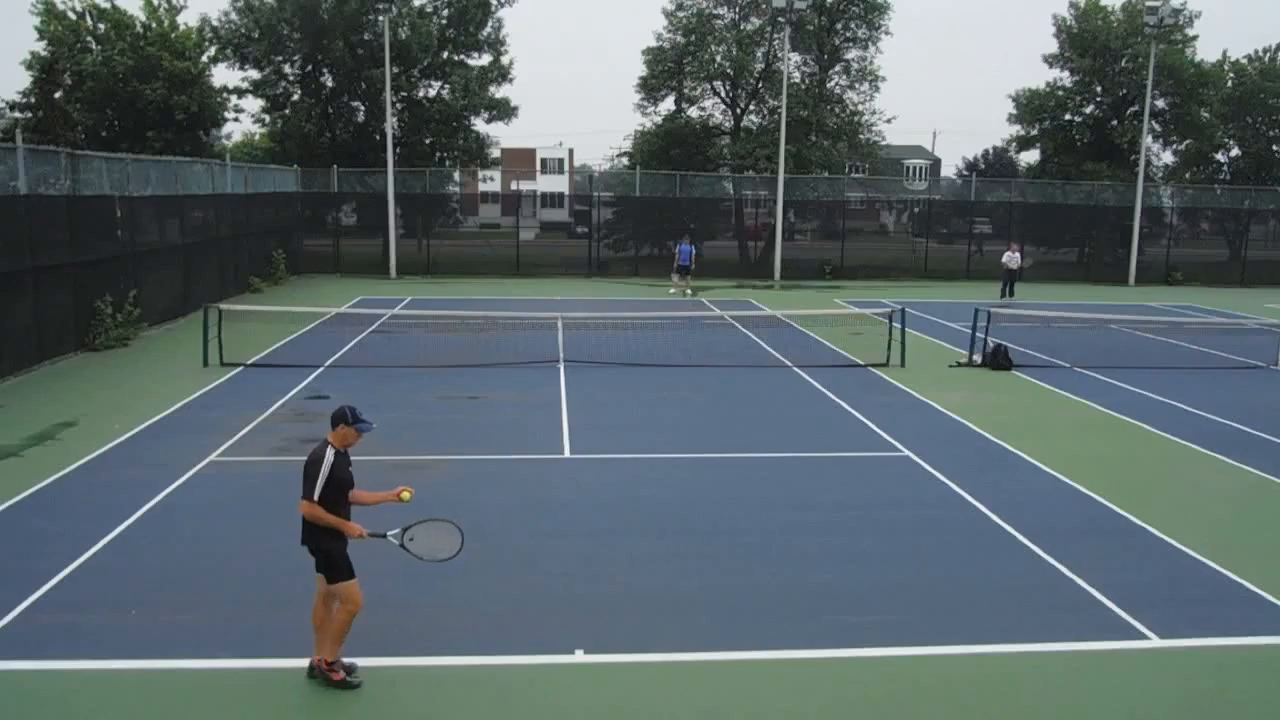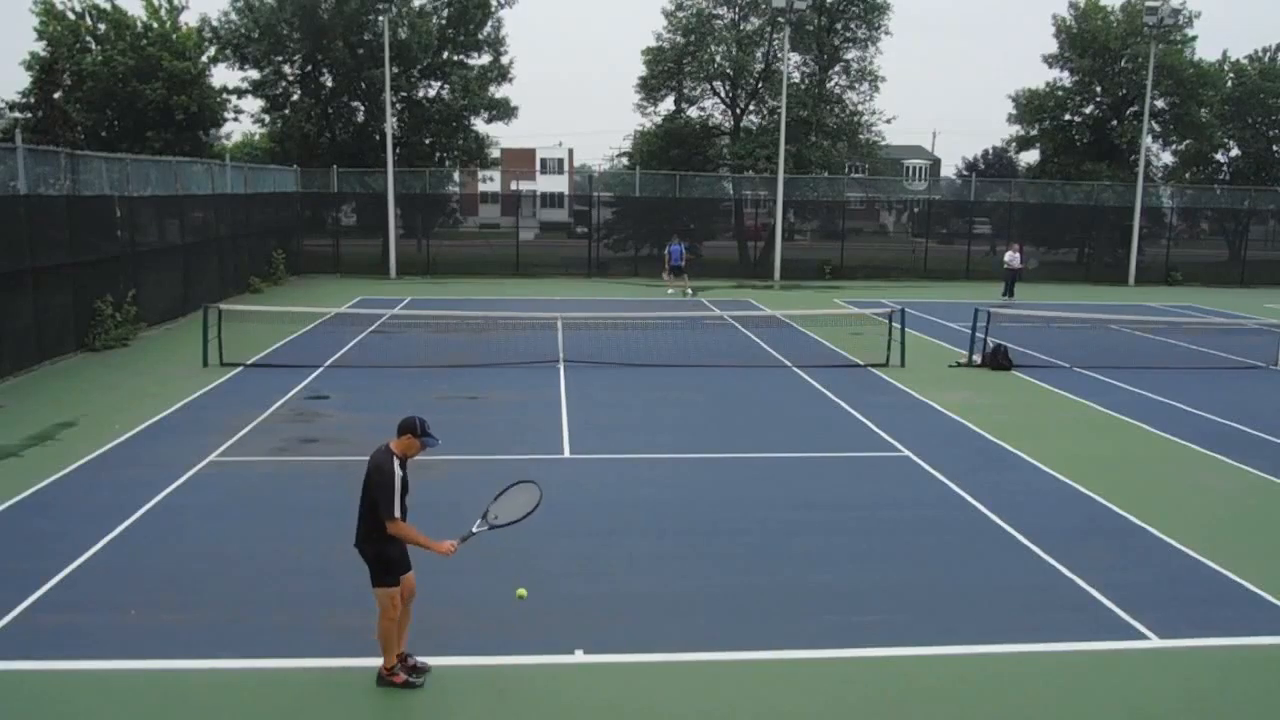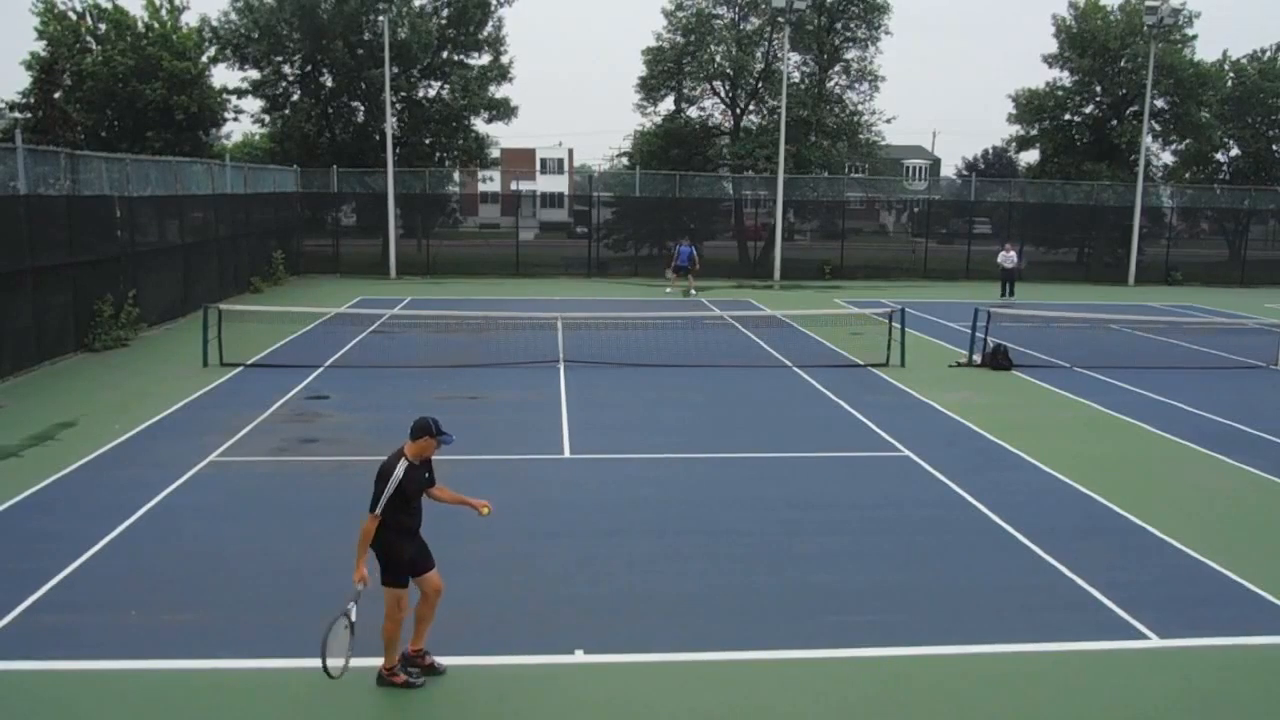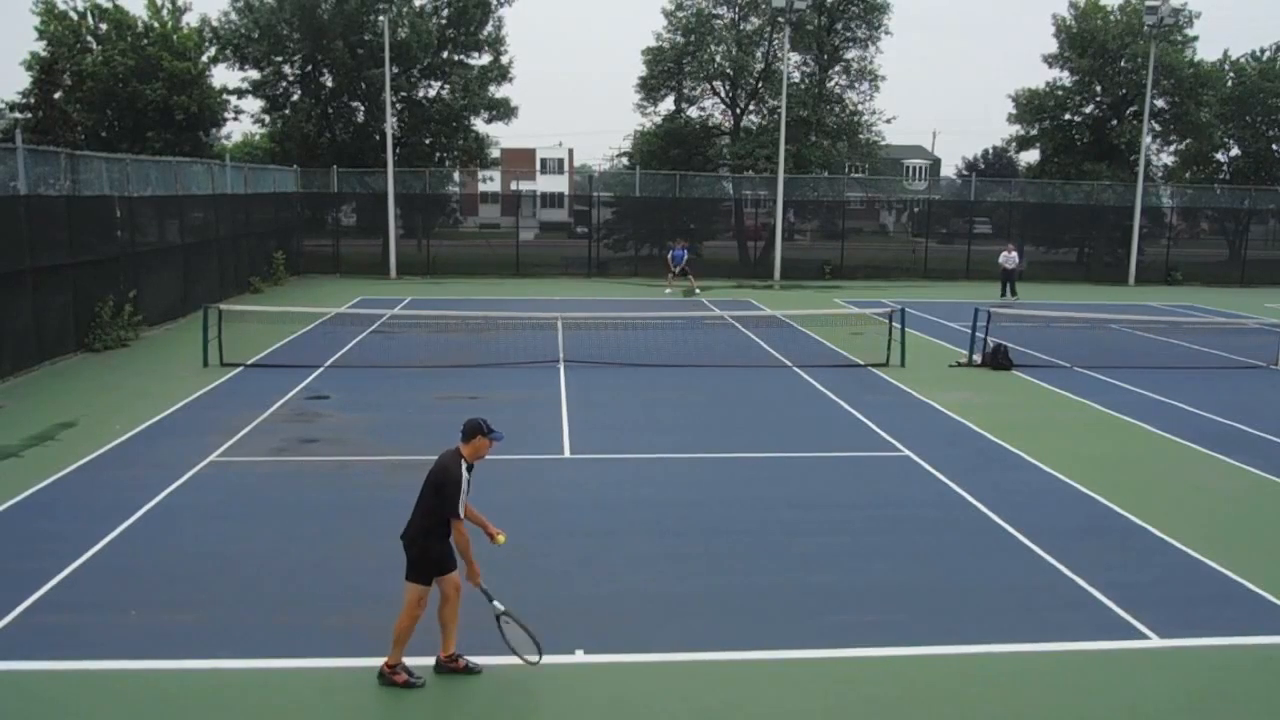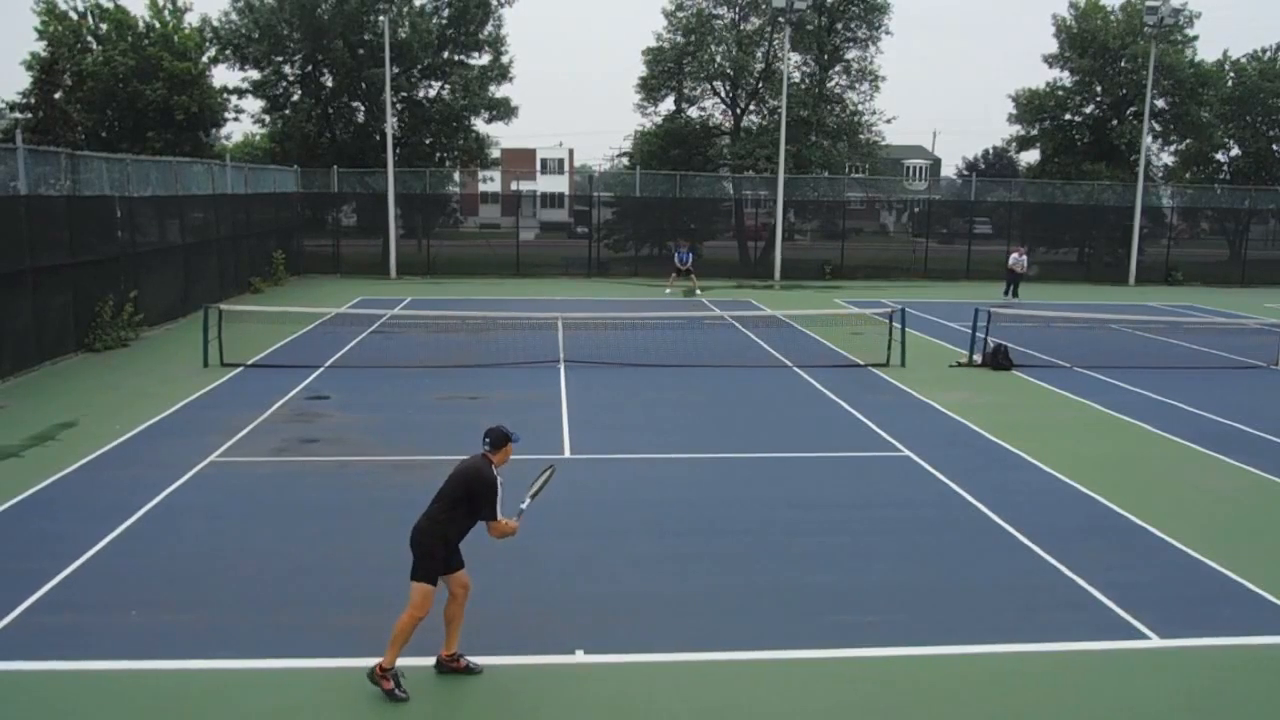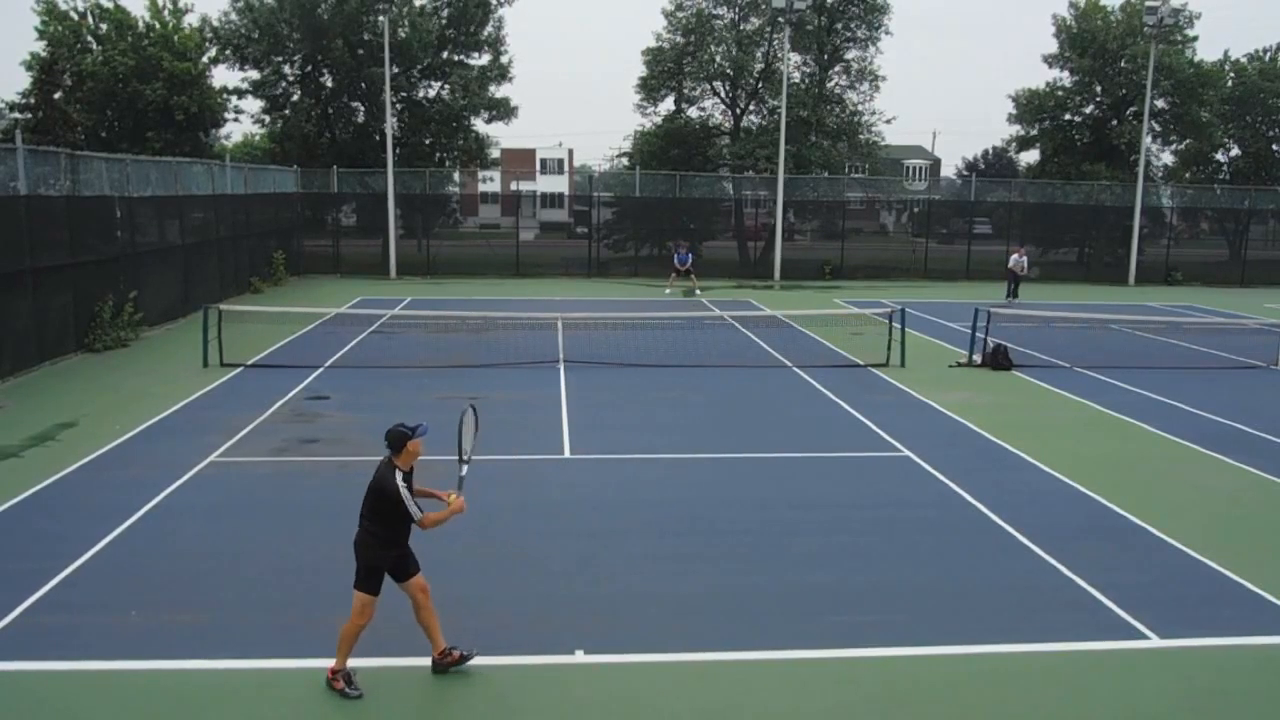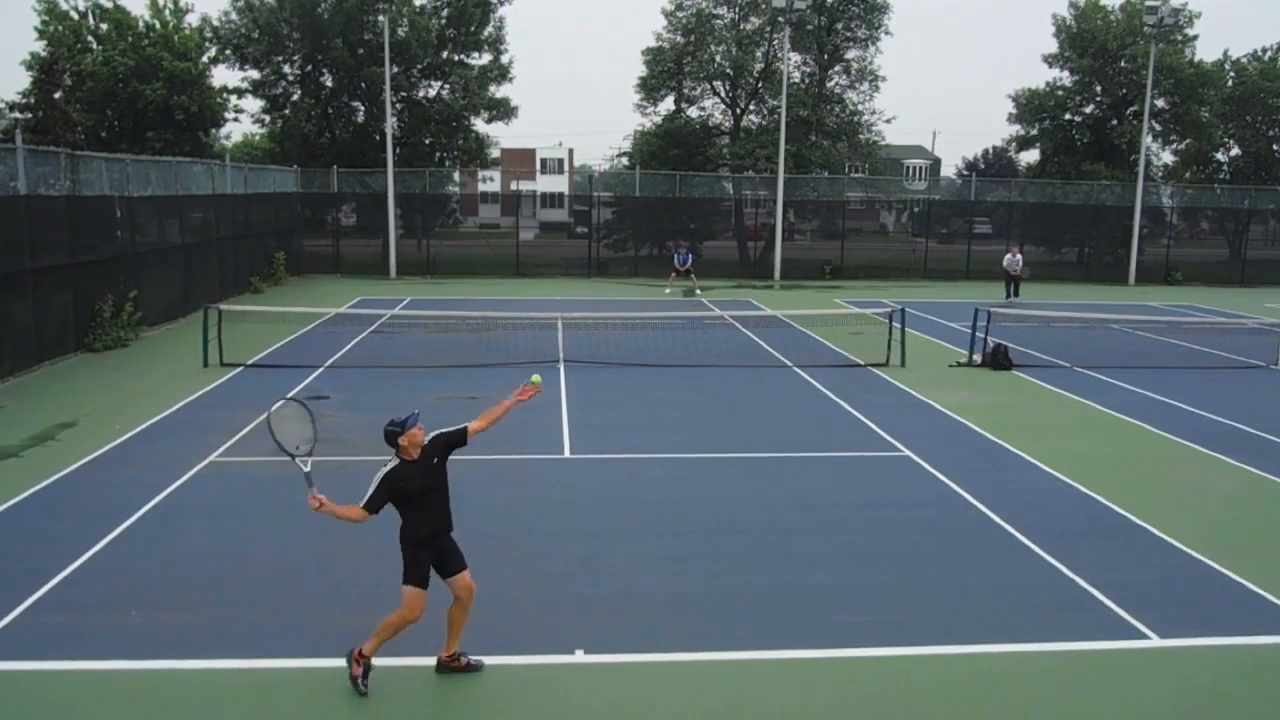
dt=0.7s
person 1, frame 1
left shoulder: (340, 454)
right shoulder: (323, 460)
left elbow: (349, 495)
right elbow: (307, 508)
left wrist: (389, 496)
right wrist: (345, 526)
left hip: (330, 539)
right hip: (325, 541)
left knee: (327, 597)
right knee: (352, 602)
left ankle: (321, 660)
right ankle: (330, 664)
person 1, frame 2
left shoulder: (387, 452)
right shoulder: (390, 472)
right elbow: (395, 526)
right wrist: (435, 546)
left hip: (386, 541)
right hip: (378, 545)
left knee: (407, 593)
right knee: (392, 608)
left ankle: (399, 655)
right ankle: (389, 671)
person 1, frame 3
left shoulder: (422, 461)
right shoulder: (394, 472)
left elbow: (432, 489)
right elbow: (372, 519)
left wrist: (469, 502)
right wrist: (360, 563)
left hip: (412, 538)
right hip: (391, 545)
left knee: (434, 588)
right knee: (397, 609)
left ankle: (415, 652)
right ankle: (389, 670)
person 1, frame 4
left shoulder: (456, 459)
right shoulder: (457, 473)
right elbow: (460, 527)
left wrist: (487, 527)
right wrist: (471, 567)
left hip: (436, 539)
right hip: (422, 542)
left knee: (452, 590)
right knee: (415, 607)
left ankle: (447, 657)
right ankle: (391, 667)
person 1, frame 5
left shoulder: (475, 464)
right shoulder: (489, 478)
right elbow: (495, 530)
left wrist: (500, 522)
right wrist: (511, 528)
left hip: (442, 539)
right hip: (430, 541)
left knee: (461, 588)
right knee: (418, 609)
left ankle: (448, 656)
right ankle: (384, 669)
person 1, frame 6
left shoulder: (402, 465)
right shoulder: (393, 484)
right elbow: (422, 521)
left wrist: (437, 494)
right wrist: (453, 509)
left hip: (396, 545)
right hip: (372, 549)
left knee: (421, 593)
right knee: (362, 615)
left ankle: (442, 654)
right ankle: (337, 672)
person 1, frame 7
left shoulder: (436, 443)
right shoulder: (389, 476)
left elbow: (479, 425)
right elbow: (361, 513)
left wrist: (514, 400)
right wrist: (328, 507)
left hip: (442, 537)
right hip: (416, 545)
left knee: (466, 591)
right knee: (411, 612)
left ankle: (449, 656)
right ankle: (362, 656)
